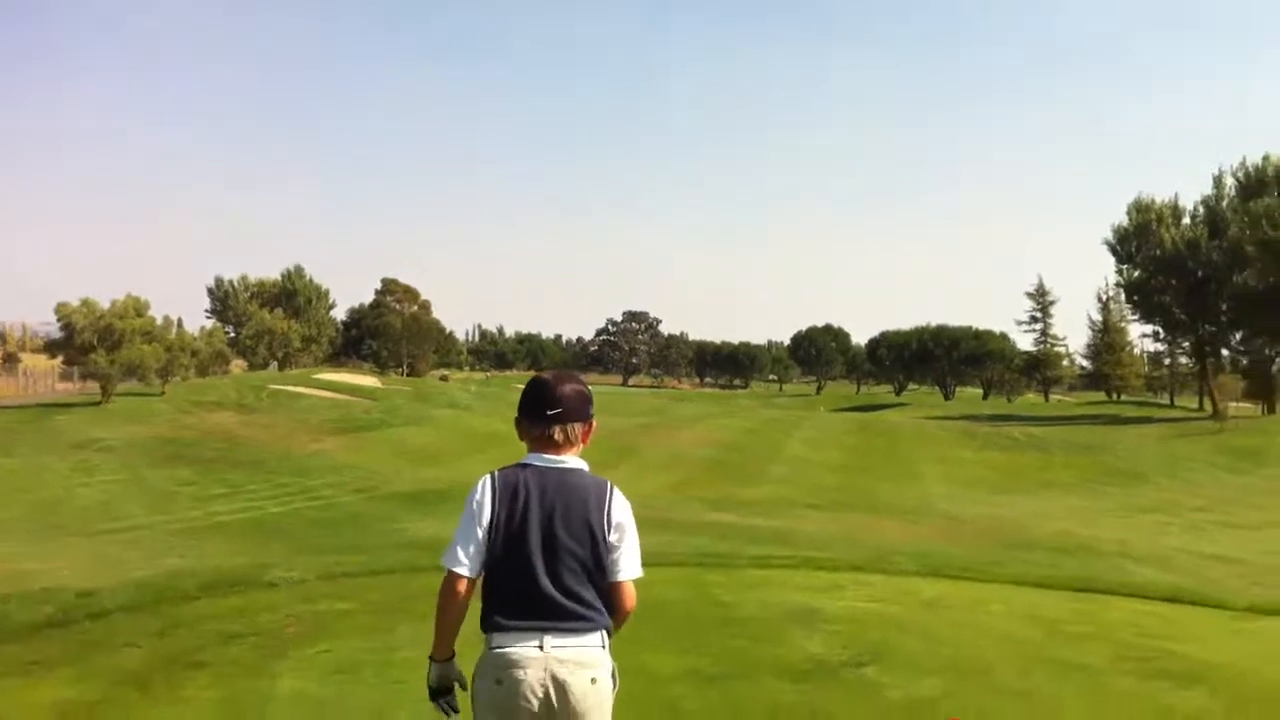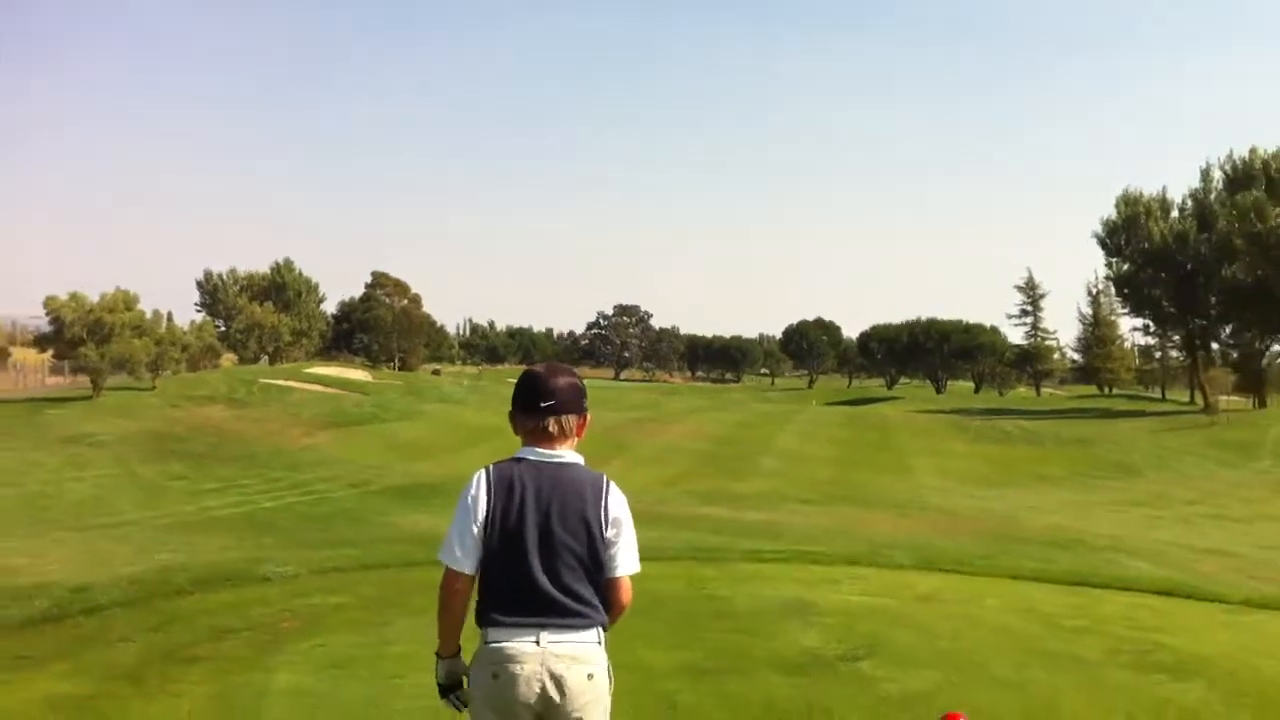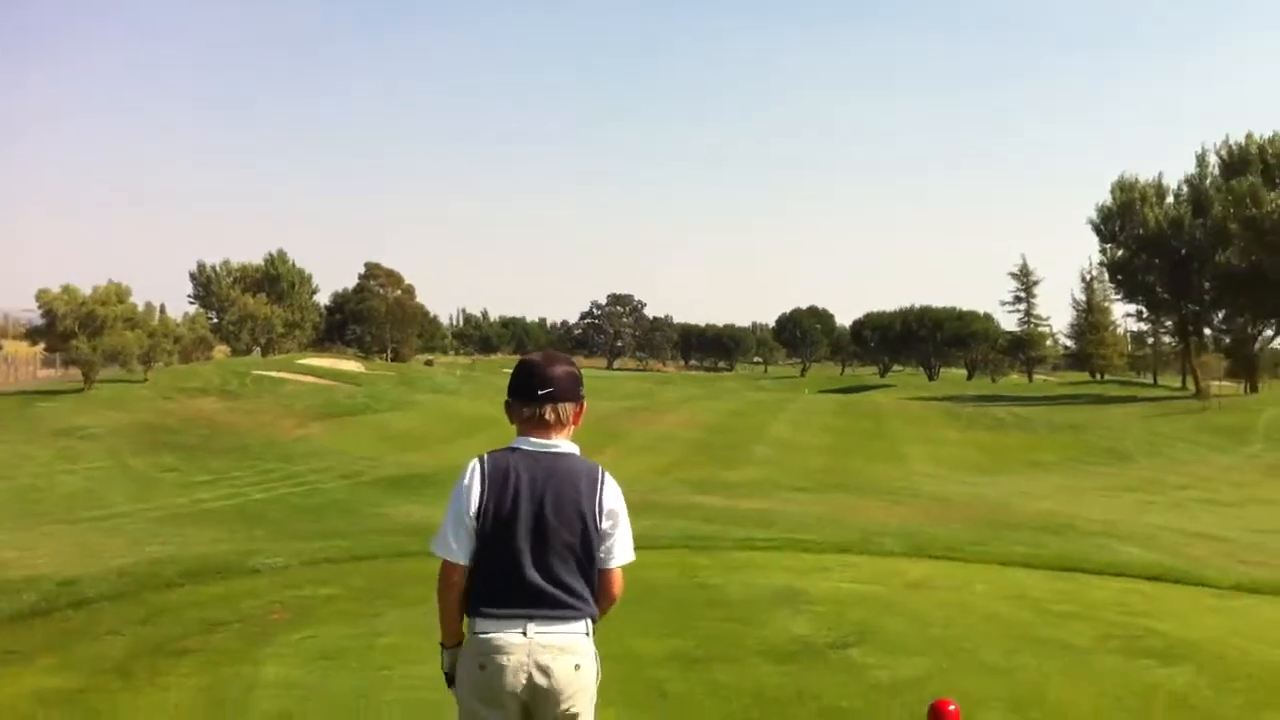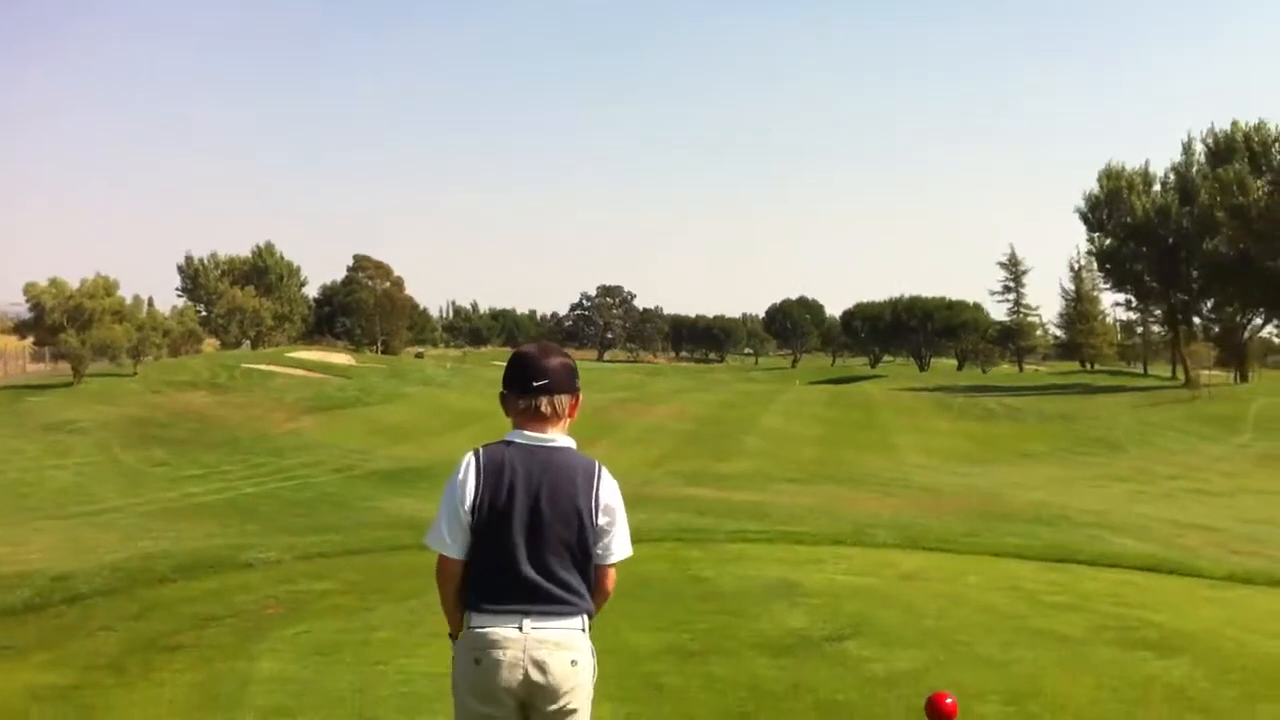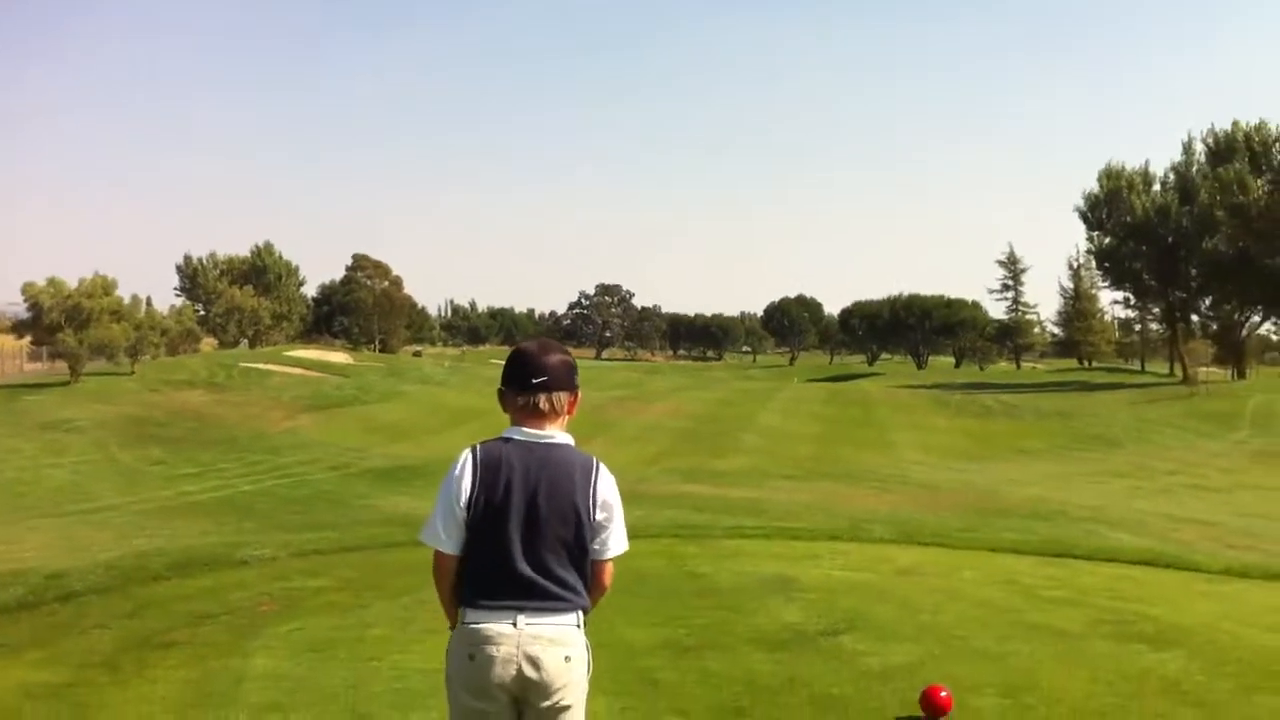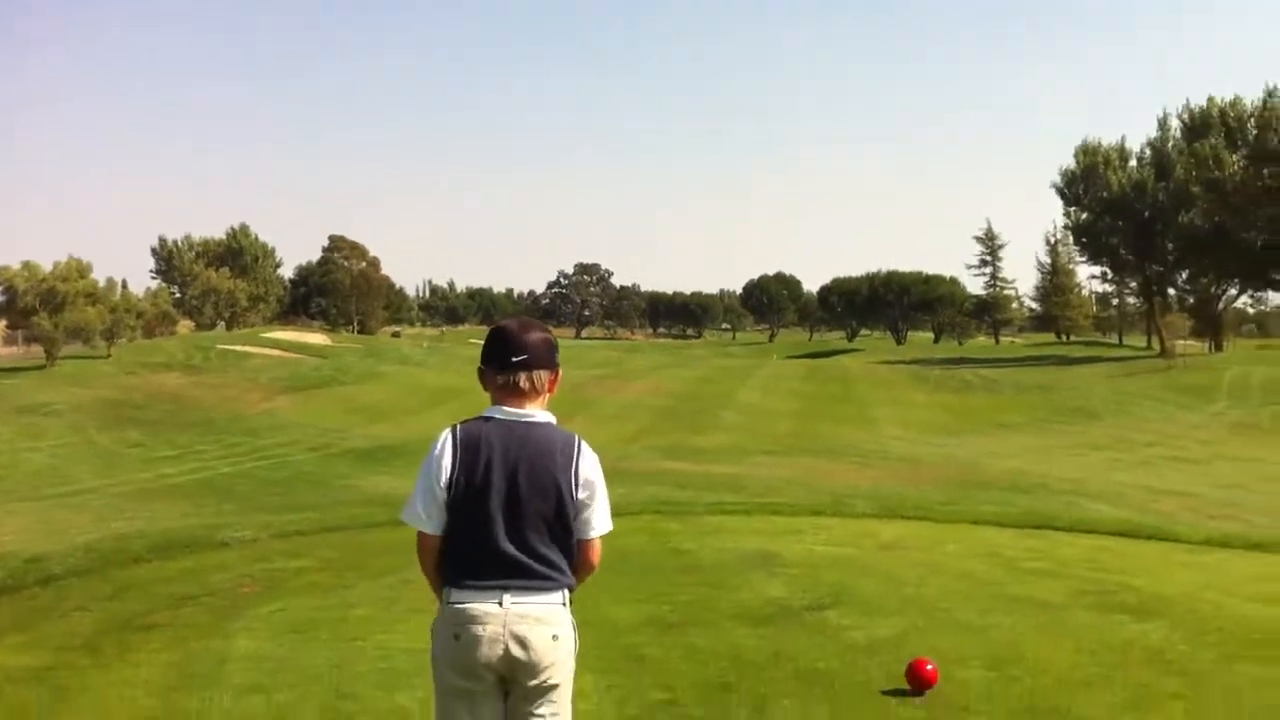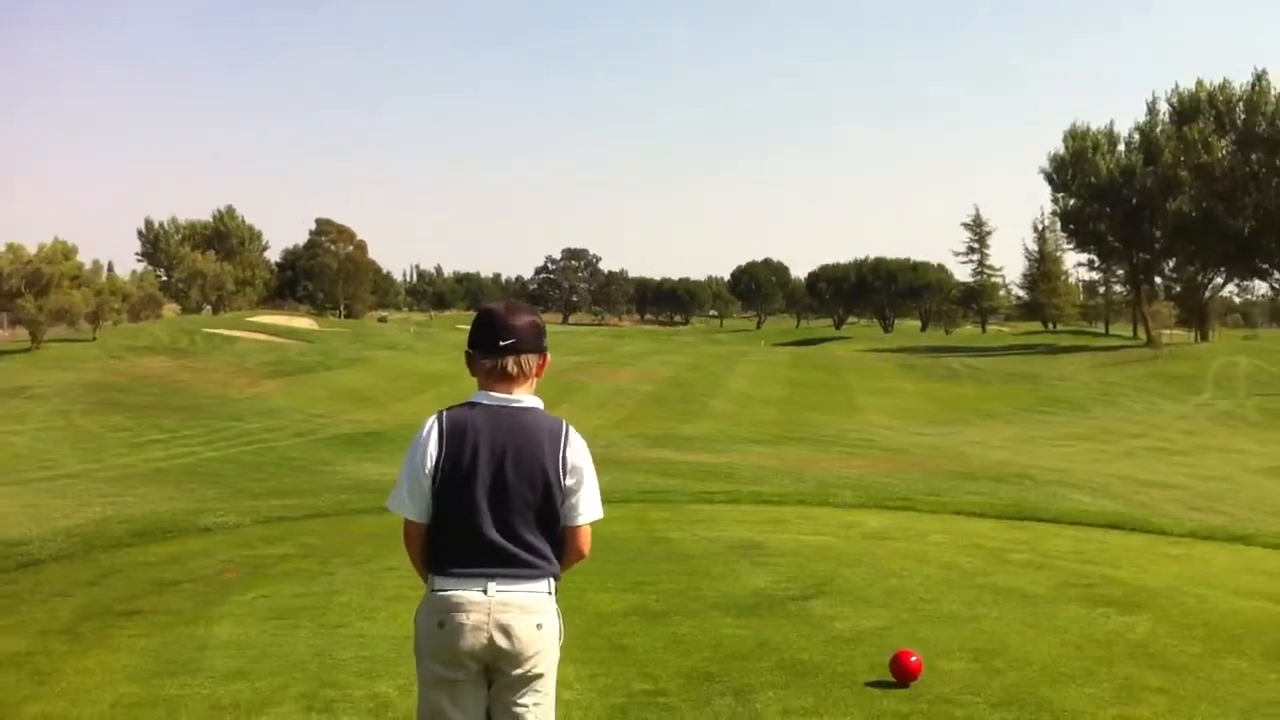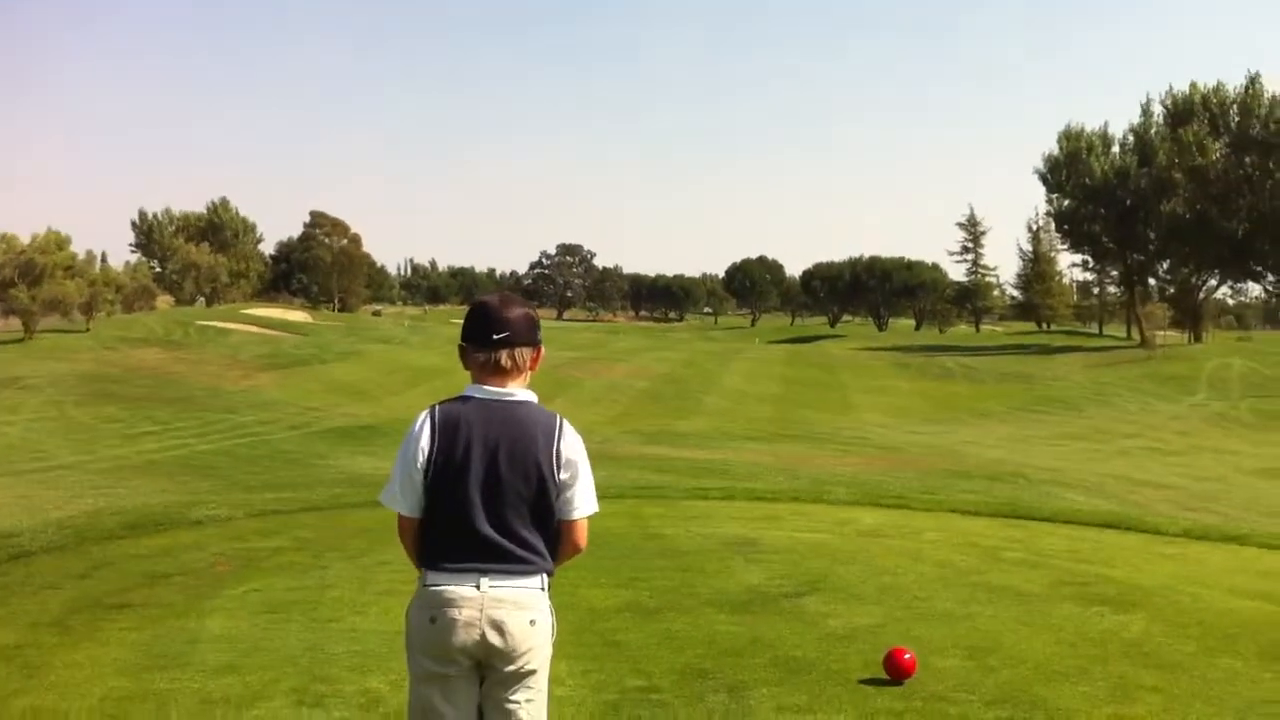
dt=0.1s
person 1, frame 1
left shoulder: (492, 489)
right shoulder: (608, 498)
left elbow: (458, 587)
right elbow: (624, 601)
left wrist: (441, 658)
left hip: (510, 662)
right hip: (585, 664)
person 1, frame 2
left shoulder: (487, 484)
right shoulder: (605, 493)
left elbow: (457, 583)
right elbow: (620, 594)
left wrist: (448, 655)
left hip: (504, 658)
right hip: (580, 658)
person 1, frame 3
left shoulder: (481, 473)
right shoulder: (599, 484)
left elbow: (453, 575)
right elbow: (611, 586)
left wrist: (451, 644)
left hip: (493, 649)
right hip: (569, 651)
person 1, frame 4
left shoulder: (476, 467)
right shoulder: (596, 478)
left elbow: (449, 568)
right elbow: (605, 581)
left wrist: (460, 632)
left hip: (488, 644)
right hip: (564, 645)
person 1, frame 5
left shoulder: (473, 463)
right shoulder: (593, 474)
left elbow: (446, 564)
right elbow: (602, 577)
left hip: (483, 640)
right hip: (559, 642)
person 1, frame 6
left shoulder: (453, 443)
right shoulder: (576, 453)
left elbow: (428, 545)
right elbow: (589, 556)
left hip: (467, 620)
right hip: (544, 621)
person 1, frame 7
left shoulder: (439, 429)
right shoulder: (564, 438)
left elbow: (415, 533)
right elbow: (578, 544)
left hip: (452, 609)
right hip: (529, 611)
person 1, frame 8
left shoulder: (432, 424)
right shoulder: (558, 434)
left elbow: (409, 527)
right elbow: (575, 539)
left hip: (444, 603)
right hip: (523, 606)
